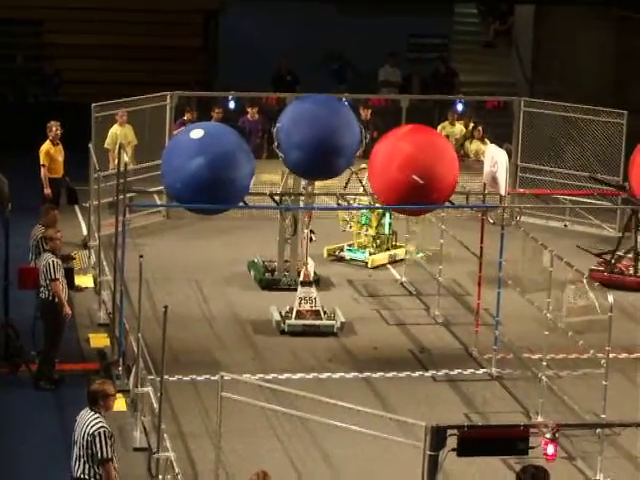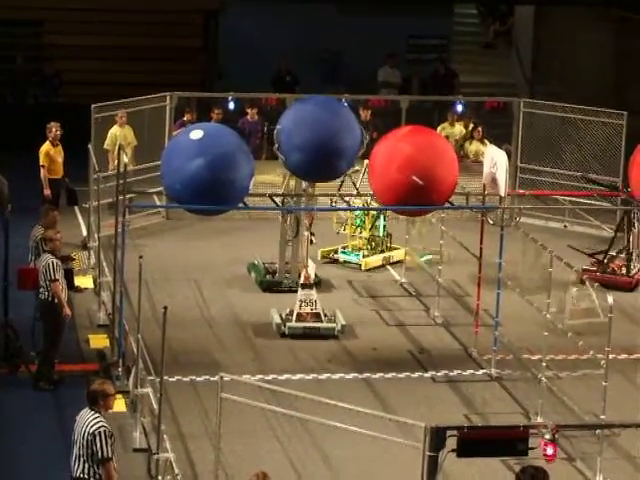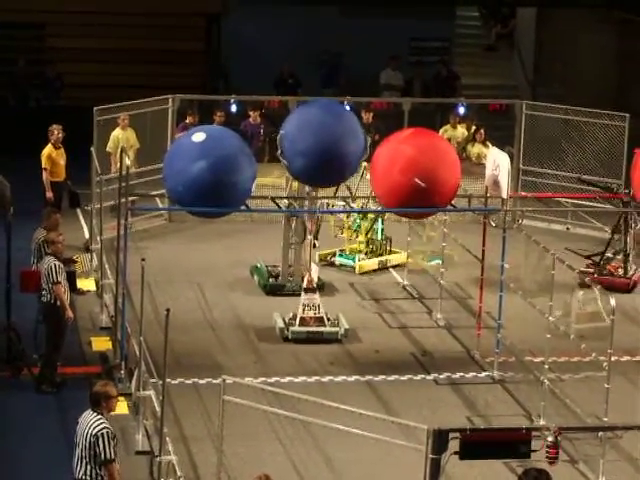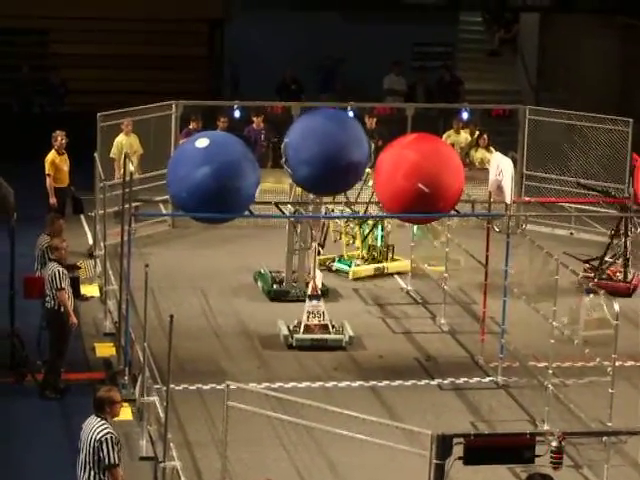
dt=0.1s
person 1, frame 1
left shoulder: (45, 257)
right shoulder: (52, 260)
right elbow: (55, 285)
right wrist: (65, 306)
left hip: (47, 301)
right hip: (53, 304)
left knee: (51, 340)
right knee: (52, 342)
left ankle: (48, 374)
right ankle: (41, 377)
person 1, frame 2
left shoulder: (44, 258)
right shoulder: (52, 261)
right elbow: (55, 286)
right wrist: (65, 306)
left hip: (46, 302)
right hip: (52, 305)
left knee: (51, 341)
right knee: (52, 342)
left ankle: (47, 374)
right ankle: (40, 378)
person 1, frame 3
left shoulder: (47, 261)
right shoulder: (54, 264)
right elbow: (57, 288)
right wrist: (67, 309)
left hip: (49, 305)
right hip: (55, 307)
left knee: (53, 343)
right knee: (54, 345)
left ankle: (50, 377)
right ankle: (43, 381)
person 1, frame 4
left shoulder: (51, 267)
right shoulder: (58, 270)
right elbow: (61, 295)
right wrist: (71, 315)
left hip: (53, 311)
right hip: (58, 313)
left knee: (57, 350)
right knee: (58, 351)
left ankle: (54, 383)
right ankle: (47, 387)
